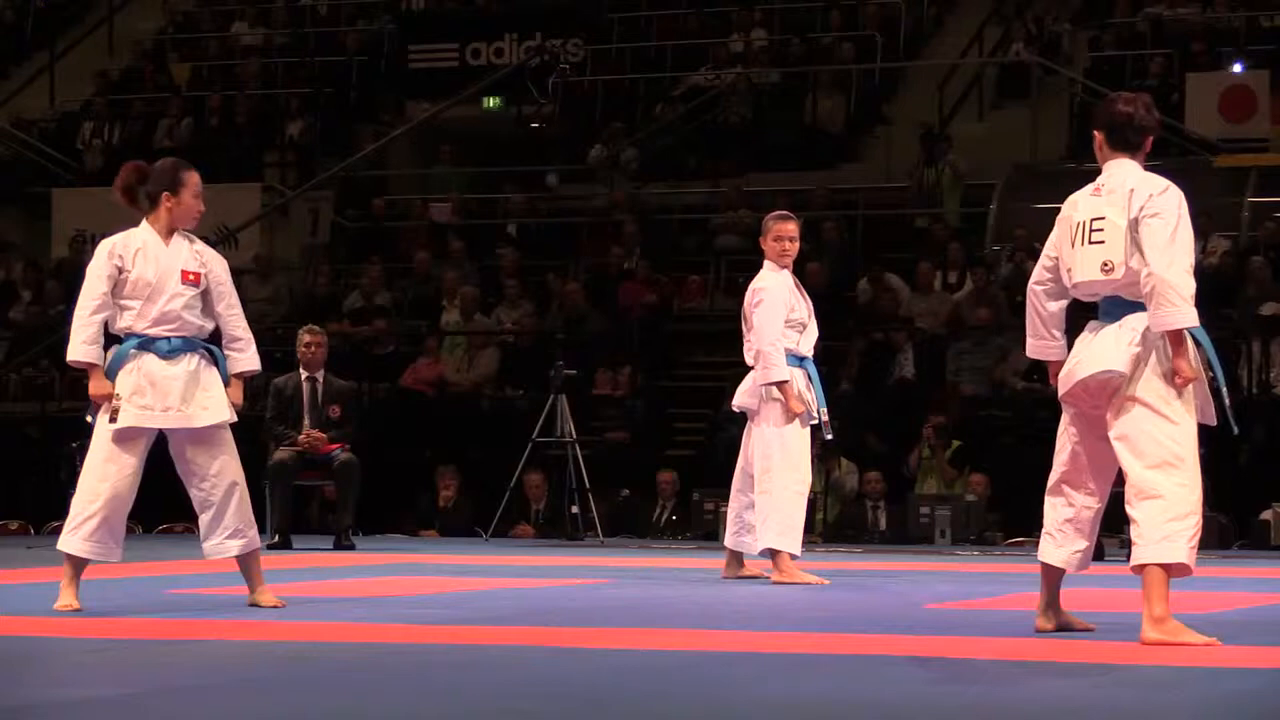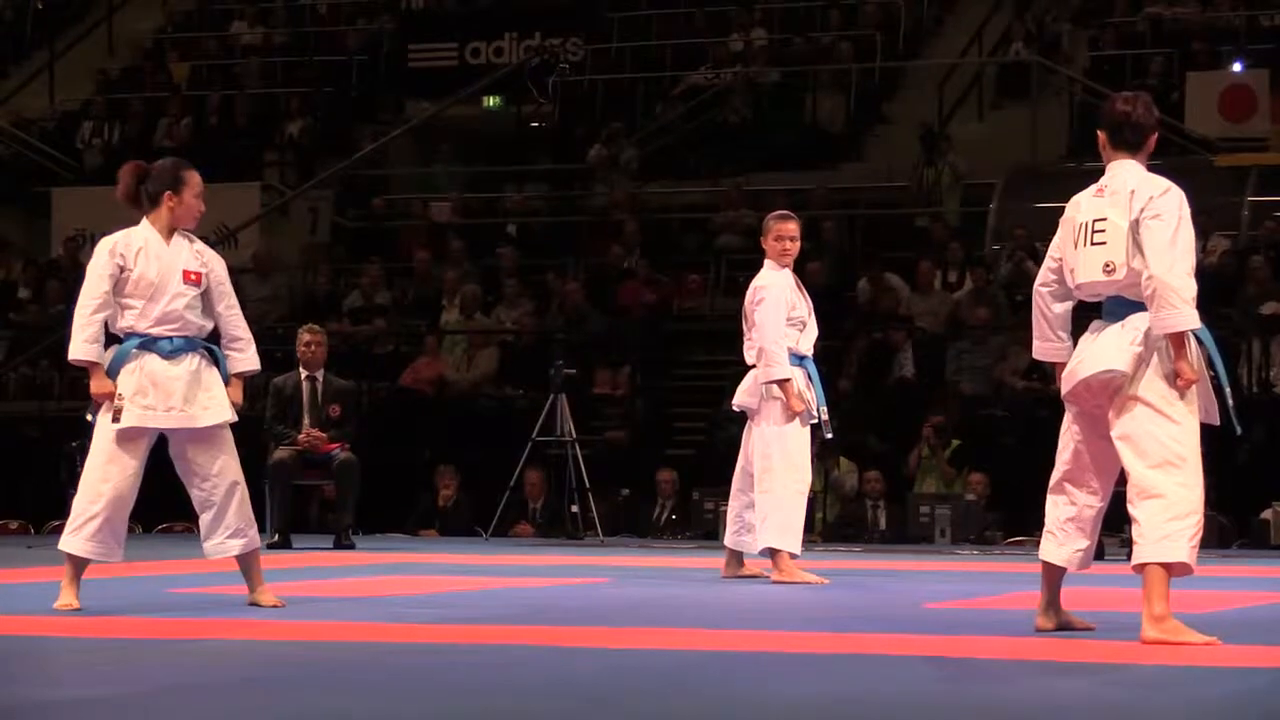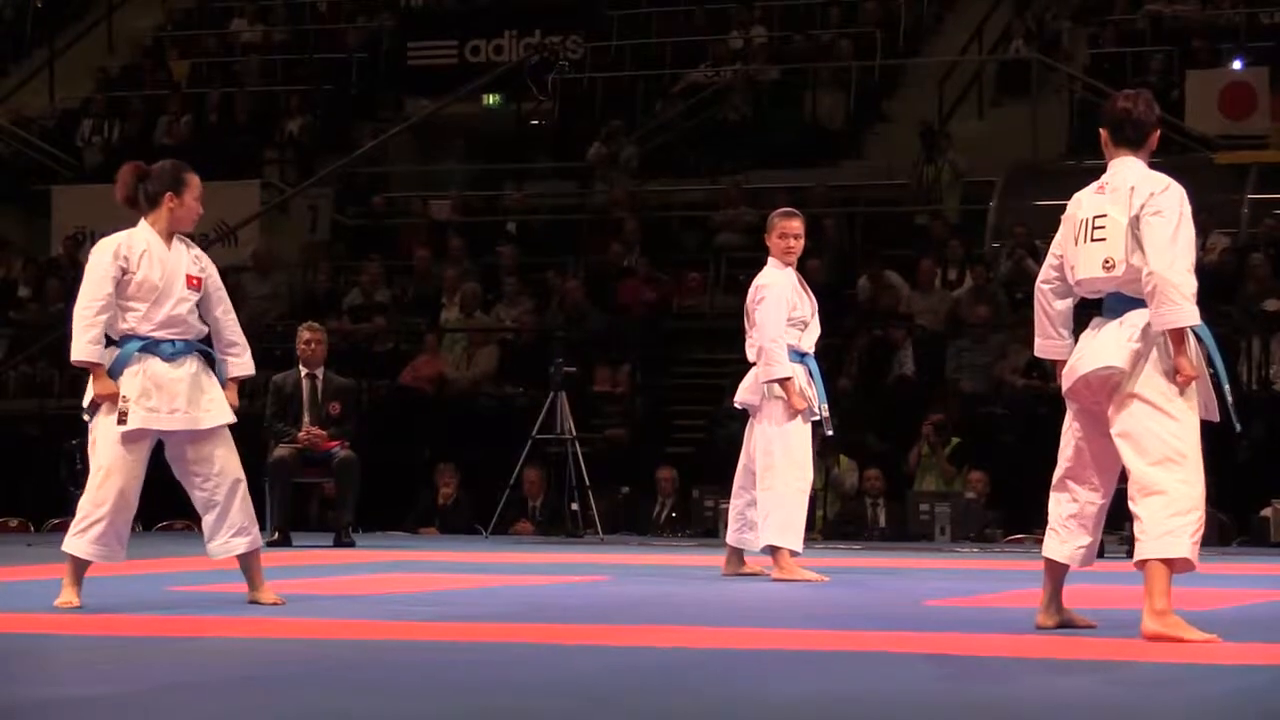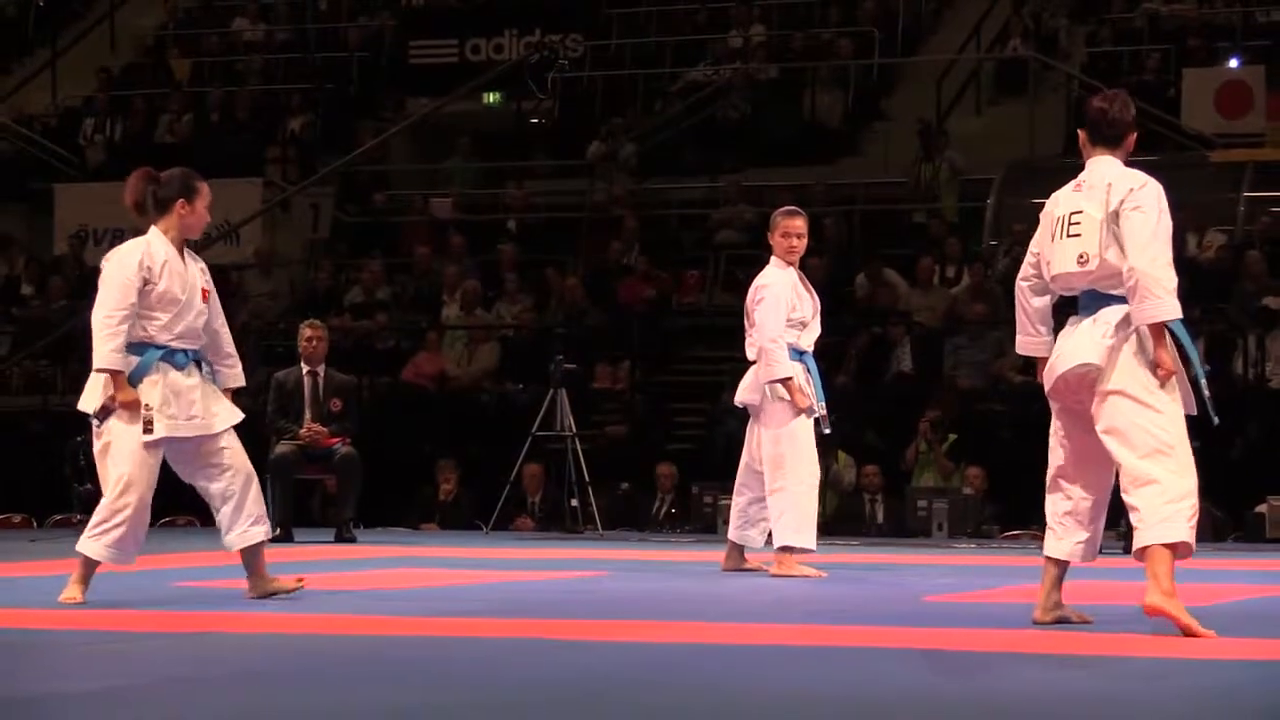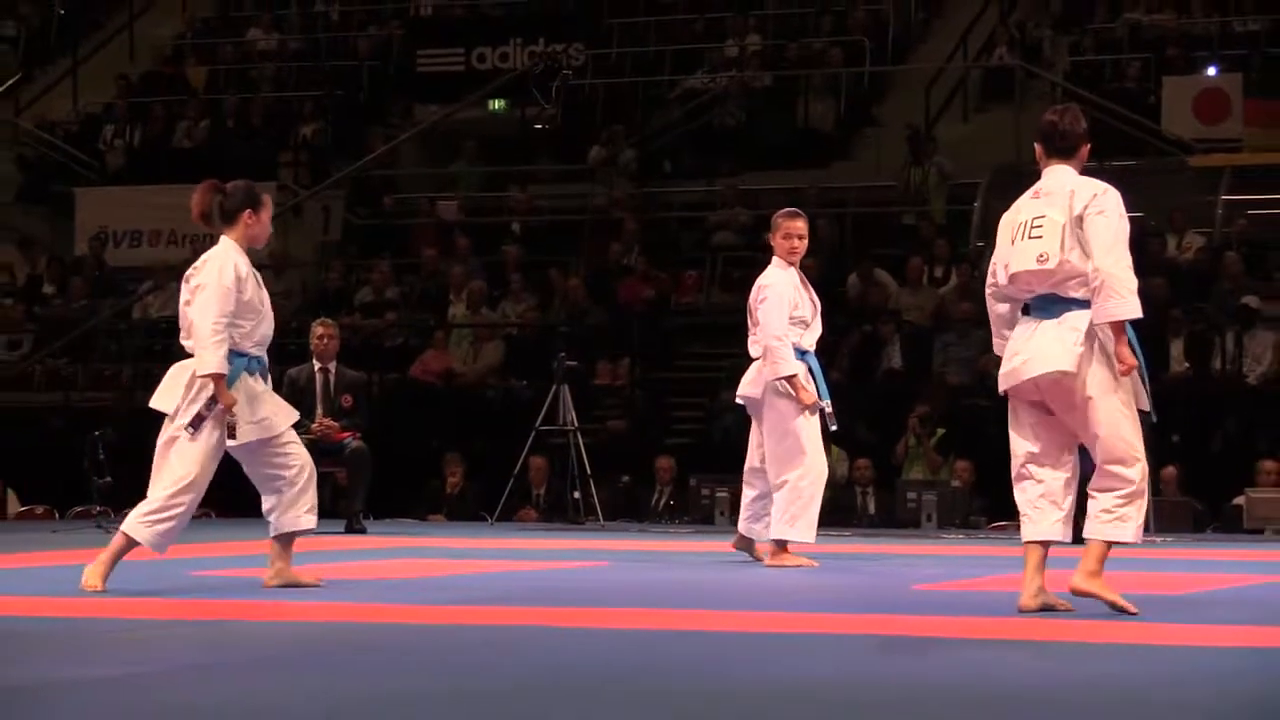
dt=0.4s
person 1, frame 1
left shoulder: (1076, 203)
right shoulder: (1157, 192)
left elbow: (1043, 284)
right elbow: (1167, 274)
left wrist: (1054, 356)
right wrist: (1179, 349)
left hip: (1094, 348)
right hip: (1142, 347)
left knee: (1075, 481)
right knee: (1165, 478)
left ankle: (1049, 606)
right ankle: (1157, 616)
person 1, frame 2
left shoulder: (1080, 203)
right shoulder: (1158, 193)
left elbow: (1049, 286)
right elbow: (1167, 277)
left wrist: (1059, 358)
right wrist: (1181, 352)
left hip: (1098, 348)
right hip: (1144, 347)
left knee: (1078, 480)
right knee: (1167, 478)
left ankle: (1050, 604)
right ankle: (1158, 615)
person 1, frame 3
left shoulder: (1082, 200)
right shoulder: (1159, 189)
left elbow: (1050, 284)
right elbow: (1167, 274)
left wrist: (1060, 356)
right wrist: (1180, 348)
left hip: (1098, 346)
right hip: (1144, 344)
left knee: (1080, 477)
right knee: (1168, 475)
left ankle: (1051, 602)
right ankle: (1158, 610)
person 1, frame 4
left shoulder: (1060, 200)
right shoulder: (1136, 186)
left elbow: (1030, 282)
right elbow: (1148, 269)
left wrist: (1042, 354)
right wrist: (1160, 341)
left hip: (1076, 341)
right hip: (1123, 338)
left knee: (1075, 476)
right knee: (1159, 463)
left ankle: (1049, 598)
right ankle: (1161, 587)
person 1, frame 5
left shoulder: (1017, 209)
right shoulder: (1096, 194)
left elbow: (998, 290)
right elbow: (1111, 270)
left wrist: (1013, 347)
right wrist: (1120, 339)
left hip: (1030, 343)
right hip: (1081, 339)
left knee: (1041, 467)
right knee: (1121, 460)
left ankle: (1032, 584)
right ankle: (1090, 571)
person 2, frame 1
left shoulder: (204, 256)
right shoulder: (117, 248)
left elbow: (231, 319)
right elbow: (91, 311)
left wrist: (235, 380)
right wrist: (95, 373)
left hip: (195, 377)
right hip: (134, 374)
left knee: (223, 477)
right knee: (105, 480)
left ankle: (256, 585)
right ankle: (69, 584)
person 2, frame 2
left shoulder: (203, 256)
right shoulder: (118, 246)
left elbow: (230, 318)
right elbow: (91, 309)
left wrist: (236, 379)
right wrist: (96, 372)
left hip: (195, 376)
right hip: (136, 373)
left knee: (223, 478)
right knee: (107, 479)
left ankle: (256, 585)
right ankle: (70, 584)
person 2, frame 3
left shoulder: (196, 259)
right shoulder: (117, 248)
left elbow: (224, 321)
right elbow: (90, 312)
left wrist: (231, 382)
right wrist: (99, 374)
left hip: (190, 378)
right hip: (133, 376)
left knee: (223, 477)
right knee: (111, 482)
left ankle: (256, 584)
right ankle: (71, 584)
person 2, frame 4
left shoulder: (196, 267)
right shoulder: (133, 256)
left elbow: (216, 331)
right elbow: (109, 320)
left wrist: (227, 388)
right wrist: (119, 382)
left hip: (189, 386)
right hip: (140, 385)
left knee: (234, 473)
right knee: (129, 490)
left ankle: (259, 577)
right ankle: (78, 582)
person 2, frame 5
left shoulder: (243, 268)
right shoulder: (221, 264)
right elbow: (210, 329)
left wrist: (253, 387)
right wrist: (219, 386)
left hip: (247, 388)
right hip: (214, 388)
left knee: (293, 468)
right knee: (178, 487)
left ankle: (280, 566)
right ankle: (103, 563)
person 3, frame 1
left shoulder: (784, 282)
right shoulder: (770, 285)
right elbow: (767, 345)
left wrist: (792, 391)
right wrist: (788, 395)
left hip: (783, 385)
right hip: (778, 385)
left knee: (754, 475)
right knee: (784, 472)
left ankle: (735, 560)
right ankle: (782, 564)
person 3, frame 2
left shoulder: (784, 281)
right shoulder: (772, 283)
right elbow: (770, 343)
left wrist: (794, 390)
right wrist: (789, 394)
left hip: (783, 384)
right hip: (778, 385)
left knee: (754, 473)
right knee: (783, 471)
left ankle: (735, 559)
right ankle: (782, 563)
person 3, frame 3
left shoulder: (788, 279)
right shoulder: (773, 282)
right elbow: (770, 342)
left wrist: (796, 388)
right wrist: (790, 391)
left hip: (784, 381)
right hip: (780, 382)
left knee: (757, 471)
right knee: (786, 469)
left ankle: (735, 557)
right ankle: (782, 560)
person 3, frame 4
left shoulder: (792, 279)
right shoulder: (774, 282)
right elbow: (770, 341)
left wrist: (797, 386)
right wrist: (793, 390)
left hip: (786, 380)
right hip: (780, 380)
left knee: (759, 469)
right knee: (795, 468)
left ankle: (736, 552)
right ankle: (784, 556)
person 3, frame 5
left shoulder: (794, 278)
right shoulder: (775, 281)
right elbow: (774, 339)
left wrist: (801, 383)
right wrist: (798, 386)
left hip: (780, 379)
right hip: (782, 379)
left knee: (766, 464)
right knee: (803, 464)
left ankle: (748, 535)
right ankle: (779, 548)
person 4, frame 1
left shoulder: (344, 389)
right shoulder: (280, 385)
left elbow: (351, 428)
right elbow: (273, 425)
left wrist: (327, 438)
right wrist: (296, 439)
left hip: (329, 448)
right hip: (294, 447)
left knee: (349, 462)
right knee: (279, 462)
left ankle: (343, 532)
right ankle: (281, 533)
person 4, frame 2
left shoulder: (344, 388)
right shoulder: (280, 385)
left elbow: (350, 427)
right elbow: (273, 425)
left wrist: (327, 437)
right wrist: (296, 438)
left hip: (329, 447)
right hip: (294, 446)
left knee: (348, 461)
right knee: (279, 461)
left ankle: (343, 532)
right ankle: (280, 532)
person 4, frame 3
left shoulder: (344, 386)
right shoulder: (280, 382)
left elbow: (349, 425)
right elbow: (273, 423)
left wrist: (327, 435)
right wrist: (296, 436)
left hip: (329, 445)
right hip: (294, 444)
left knee: (348, 459)
right knee: (278, 460)
left ankle: (343, 529)
right ankle: (280, 530)
person 4, frame 4
left shoulder: (345, 383)
right shoulder: (281, 379)
left elbow: (351, 423)
right elbow: (274, 420)
left wrist: (328, 432)
right wrist: (298, 432)
left hip: (330, 441)
right hip: (295, 441)
left knee: (349, 456)
right knee: (280, 456)
left ankle: (344, 525)
right ankle: (282, 526)
person 4, frame 5
left shoulder: (355, 379)
right shoulder: (294, 376)
left elbow: (361, 418)
left wrist: (339, 426)
right wrist: (310, 427)
left hip: (341, 435)
right hip: (308, 435)
left knee: (359, 450)
left ankle: (354, 516)
